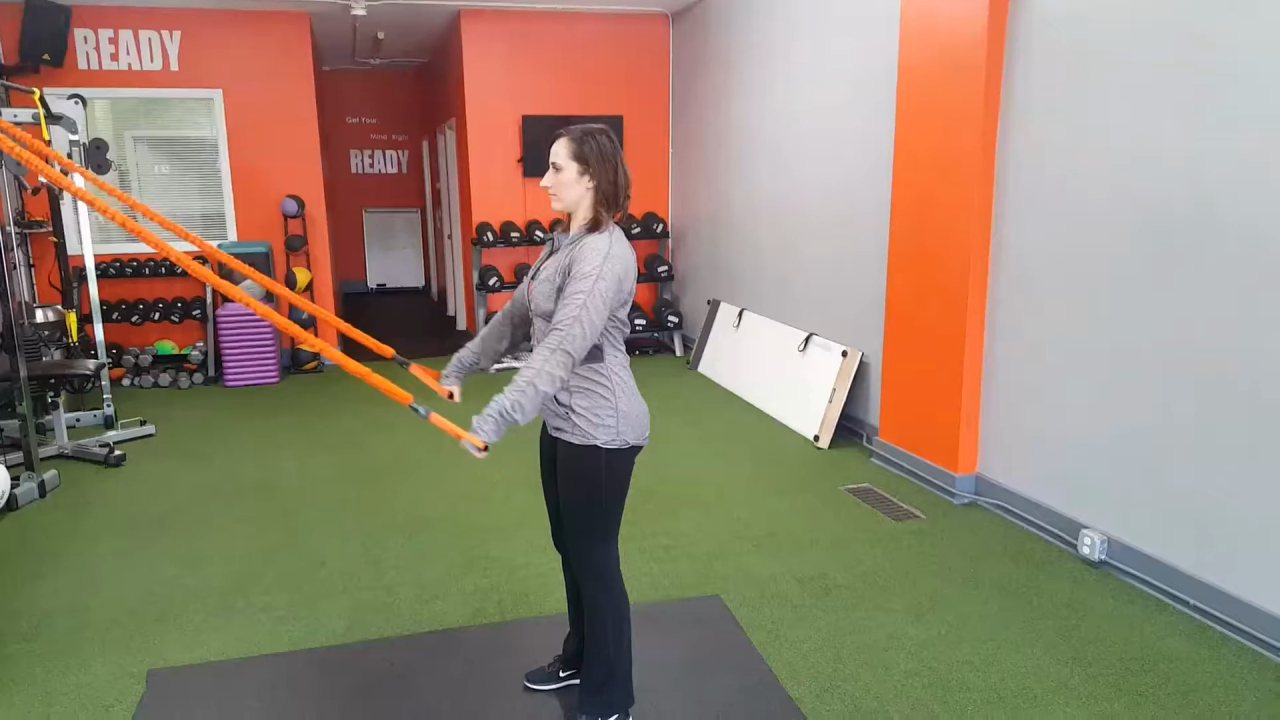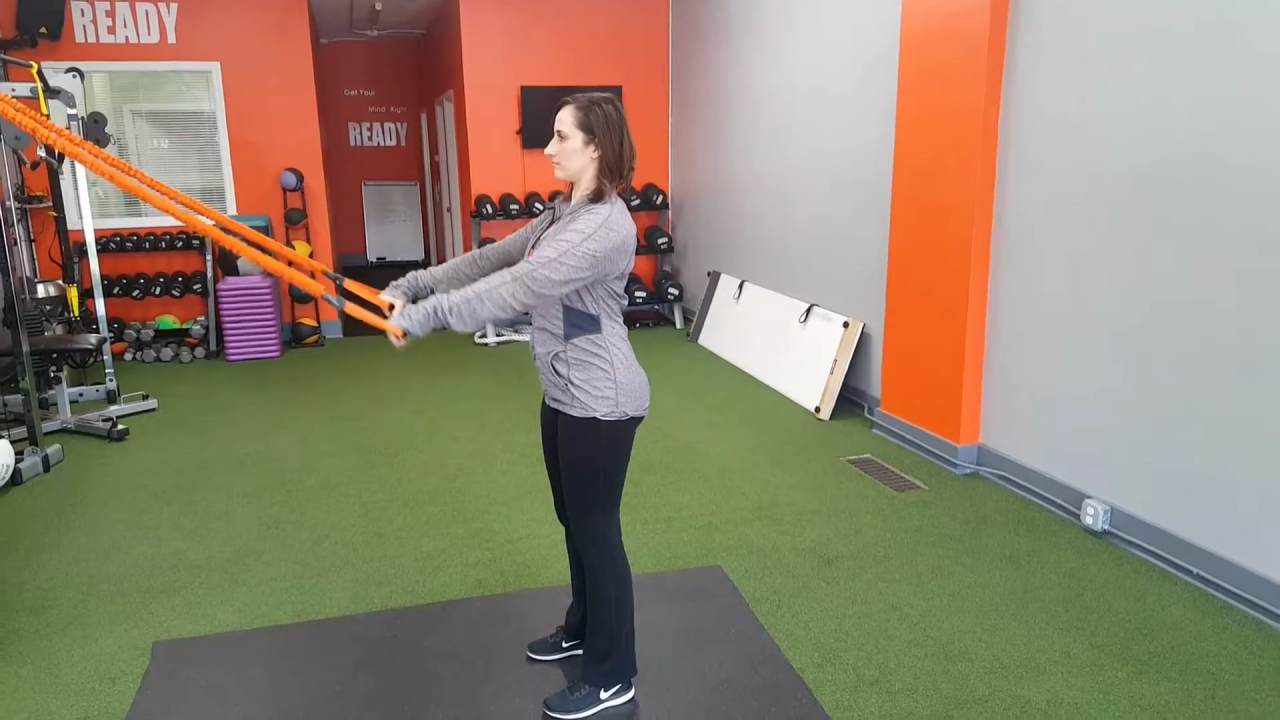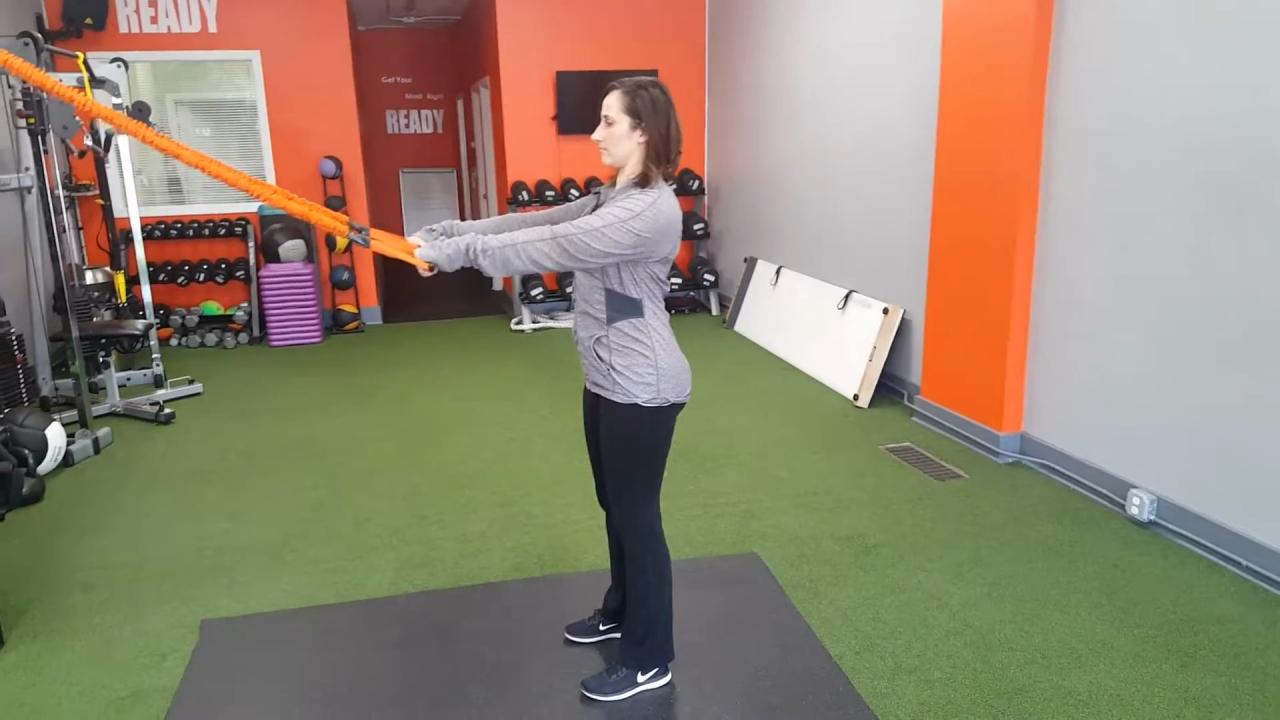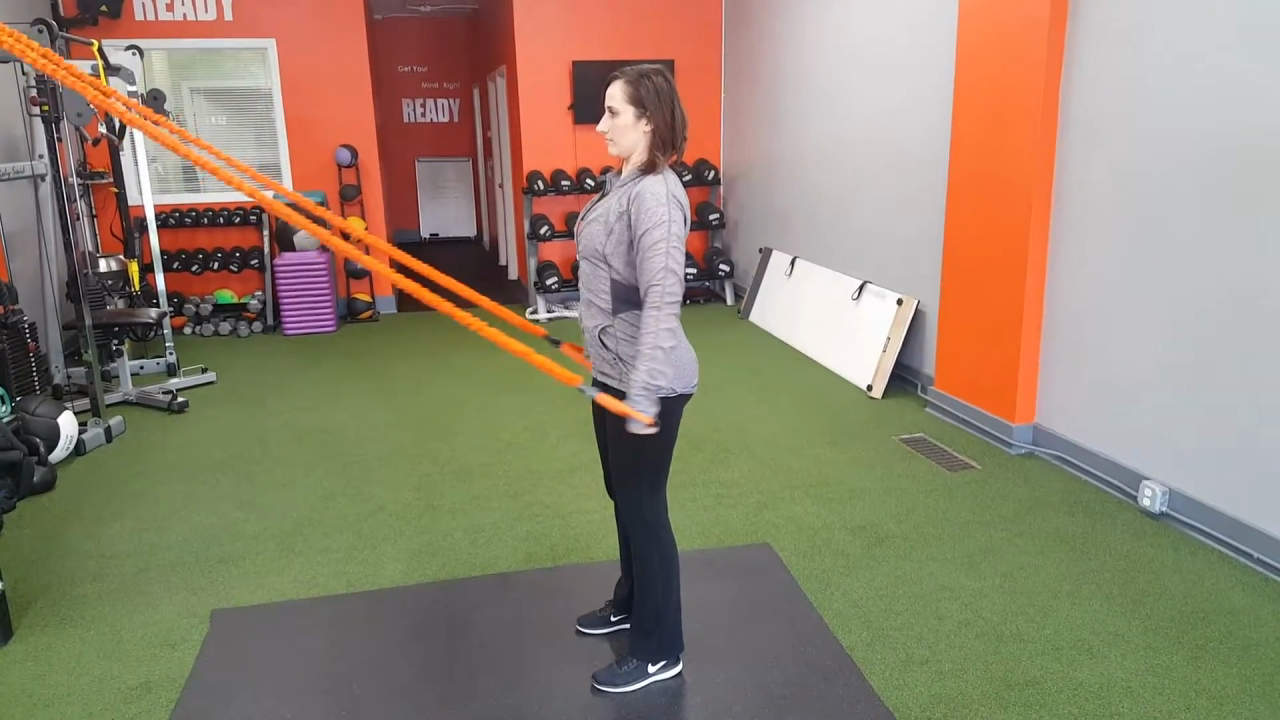
dt=1s
person 1, frame 1
left shoulder: (605, 254)
right shoulder: (564, 245)
left elbow: (564, 345)
right elbow: (516, 317)
left wrist: (494, 419)
right wrist: (459, 366)
left hip: (600, 431)
right hip: (564, 424)
left knee: (595, 559)
right knee: (570, 548)
right ankle: (580, 655)
person 1, frame 2
left shoulder: (606, 225)
right shoulder: (563, 214)
left elbow: (522, 285)
right elbow: (492, 259)
left wrist: (426, 315)
right wrist: (409, 286)
left hip: (600, 402)
right hip: (564, 396)
left knee: (597, 531)
right knee: (573, 521)
right ankle: (582, 629)
person 1, frame 3
left shoulder: (652, 210)
right shoulder: (612, 199)
left elbow: (556, 247)
right elbow: (535, 222)
left wrist: (456, 251)
right wrist: (444, 232)
left hip: (642, 388)
right hip: (607, 381)
left knee: (637, 515)
right knee: (614, 505)
left ankle: (649, 660)
right ankle: (620, 610)
person 1, frame 4
left shoulder: (654, 195)
right shoulder: (622, 185)
left elbow: (662, 298)
left wrist: (649, 391)
right wrist: (586, 339)
left hip: (642, 379)
right hip: (613, 369)
left knee: (643, 505)
right knee: (623, 495)
left ankle: (660, 651)
right ankle: (631, 600)
